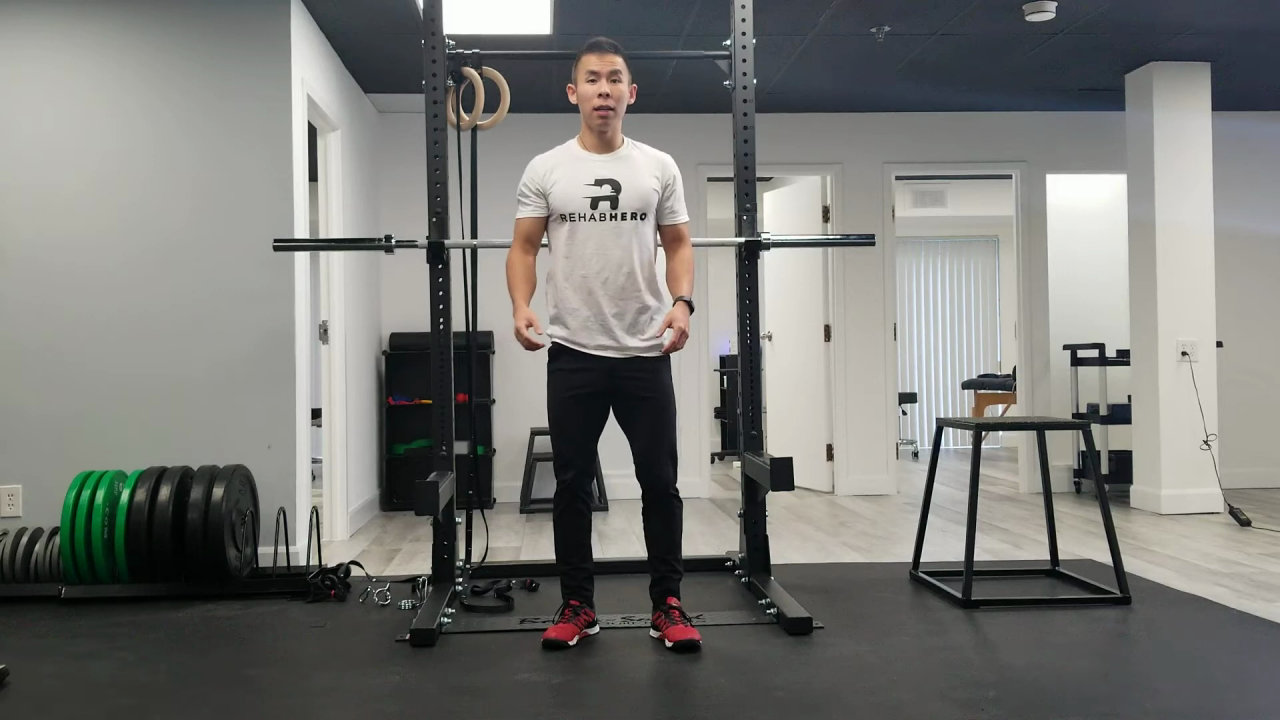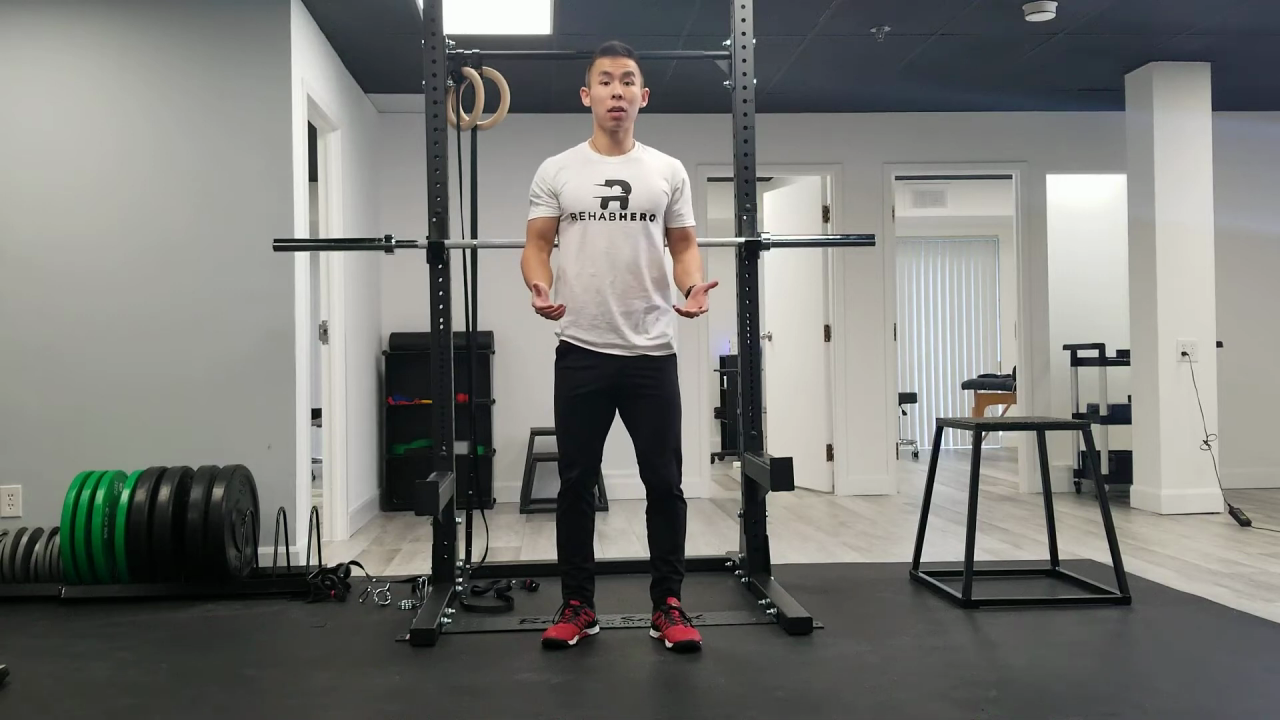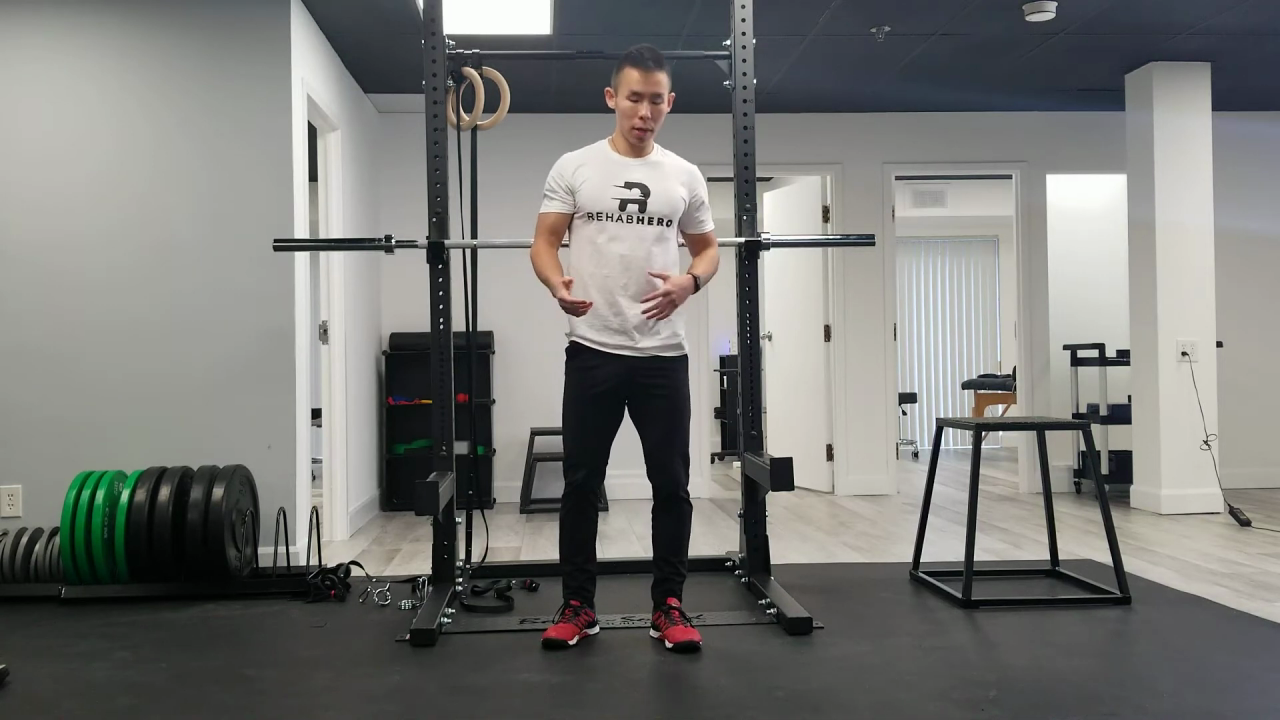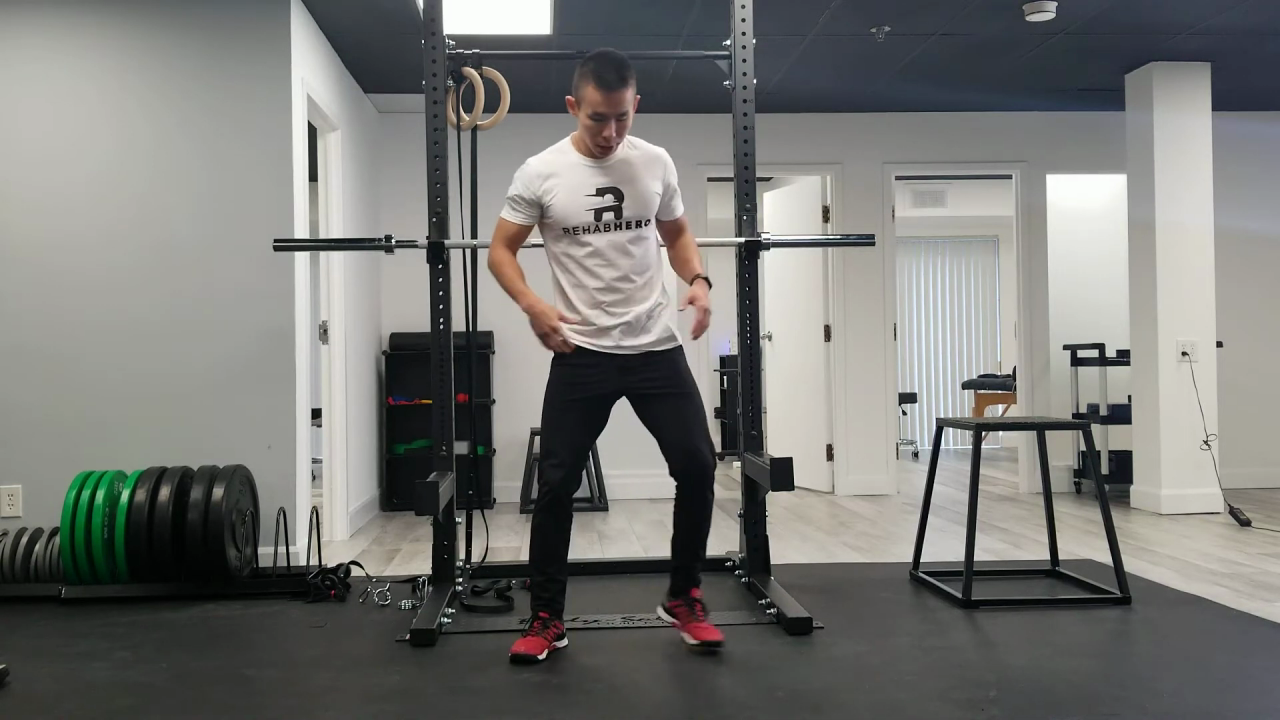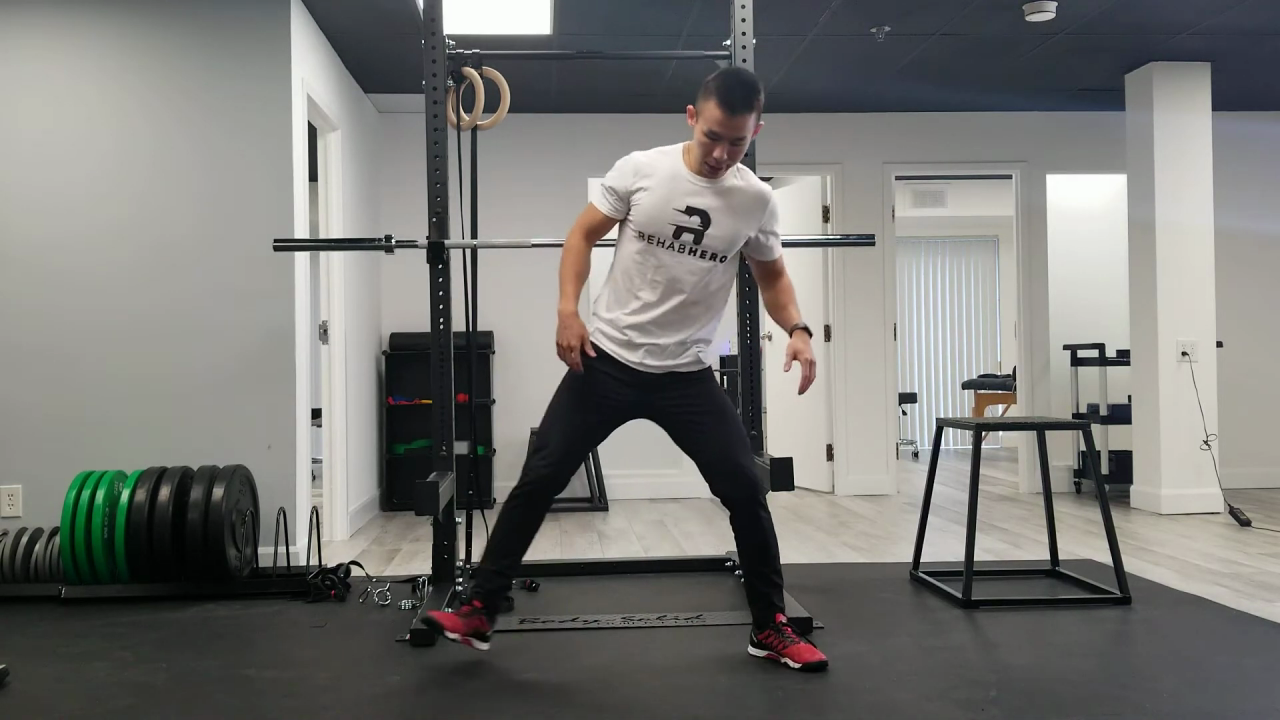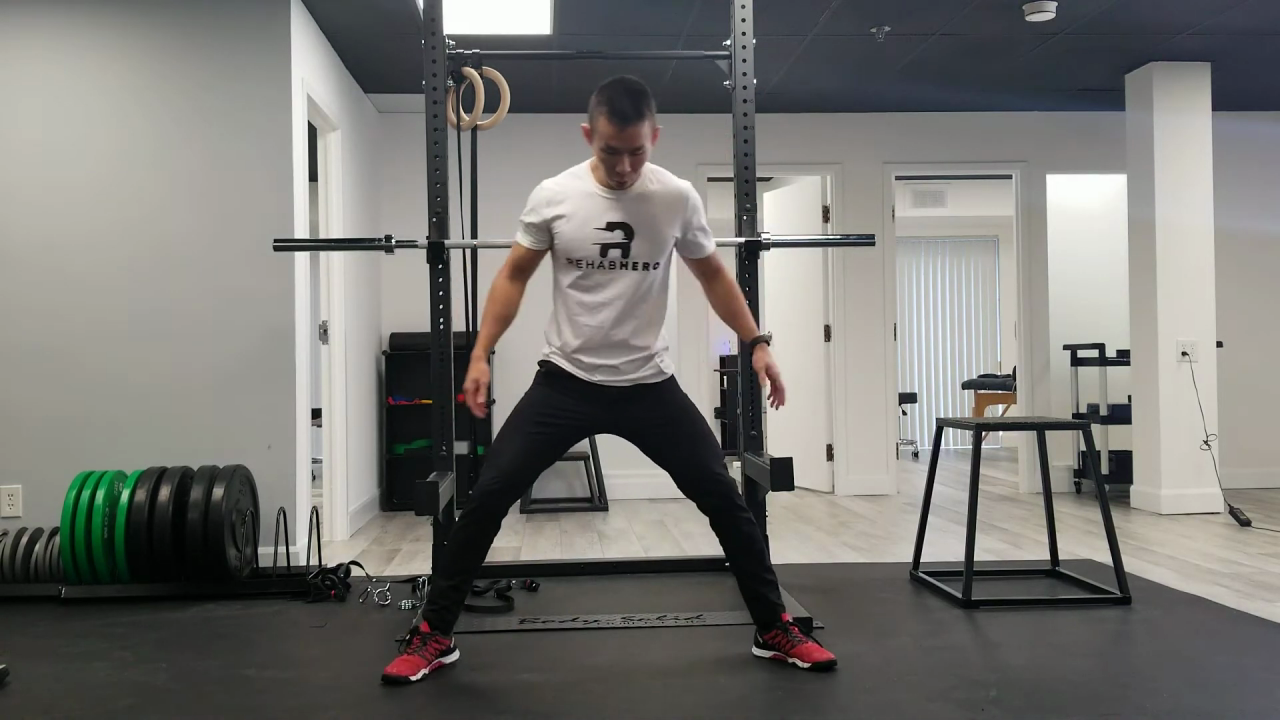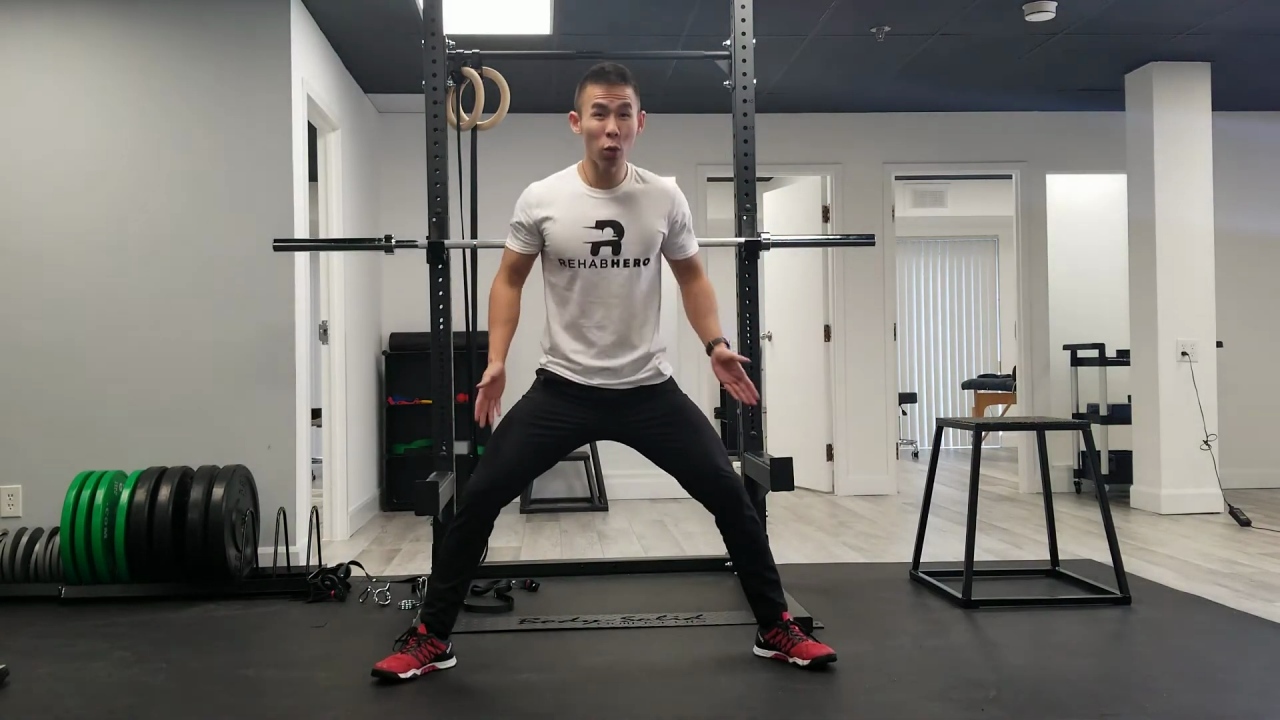
dt=0.7s
person 1, frame 1
left shoulder: (659, 167)
right shoulder: (545, 169)
left elbow: (677, 244)
right elbow: (524, 246)
left wrist: (682, 302)
right wrist: (521, 306)
left hip: (644, 353)
right hip: (574, 354)
left knee: (660, 482)
right knee: (572, 485)
left ankle: (667, 606)
right ankle: (577, 606)
person 1, frame 2
left shoulder: (668, 171)
right shoulder: (556, 171)
left elbow: (683, 245)
right elbow: (536, 243)
left wrist: (692, 285)
right wrist: (538, 285)
left hip: (651, 352)
right hip: (580, 351)
left knee: (664, 482)
right knee: (576, 484)
left ankle: (668, 606)
right ankle: (577, 606)
person 1, frame 3
left shoulder: (686, 176)
right shoulder: (573, 167)
left elbow: (707, 247)
right elbow: (544, 241)
left wrist: (691, 279)
right wrist: (557, 283)
left hip: (662, 354)
right hip: (593, 351)
left knee: (671, 483)
right knee: (581, 483)
left ankle: (668, 606)
right ankle: (578, 606)
person 1, frame 4
left shoulder: (657, 163)
right shoulder: (538, 173)
left elbow: (677, 232)
right elbow: (502, 249)
left wrist: (697, 280)
right wrist: (534, 303)
left hip: (657, 347)
right hip: (580, 352)
left knee: (697, 467)
right knee: (556, 486)
left ankle: (684, 597)
right ankle: (545, 619)
person 1, frame 5
left shoulder: (757, 199)
right shoulder: (638, 169)
left elbow: (772, 275)
right elbow: (582, 236)
left wrist: (798, 329)
right wrist: (567, 308)
left hip: (687, 373)
right hip: (609, 360)
left knee: (745, 489)
right knee: (540, 478)
left ankle: (770, 627)
right ankle: (480, 610)
person 1, frame 6
left shoulder: (679, 198)
right shoulder: (553, 196)
left elbow: (713, 273)
right elbow: (513, 276)
left wrist: (756, 344)
right wrist: (480, 354)
left hip: (648, 385)
right hip: (565, 382)
left knee: (722, 497)
right knee: (488, 495)
left ankle: (774, 629)
right ankle: (433, 635)
person 1, frame 7
left shoulder: (666, 198)
right shoulder: (540, 199)
left elbow: (692, 277)
right elbow: (509, 280)
left wrist: (717, 345)
right wrist: (496, 361)
left hip: (648, 388)
right hip: (562, 388)
left knee: (728, 494)
right knee: (480, 497)
left ankle: (776, 629)
right ankle: (431, 638)
